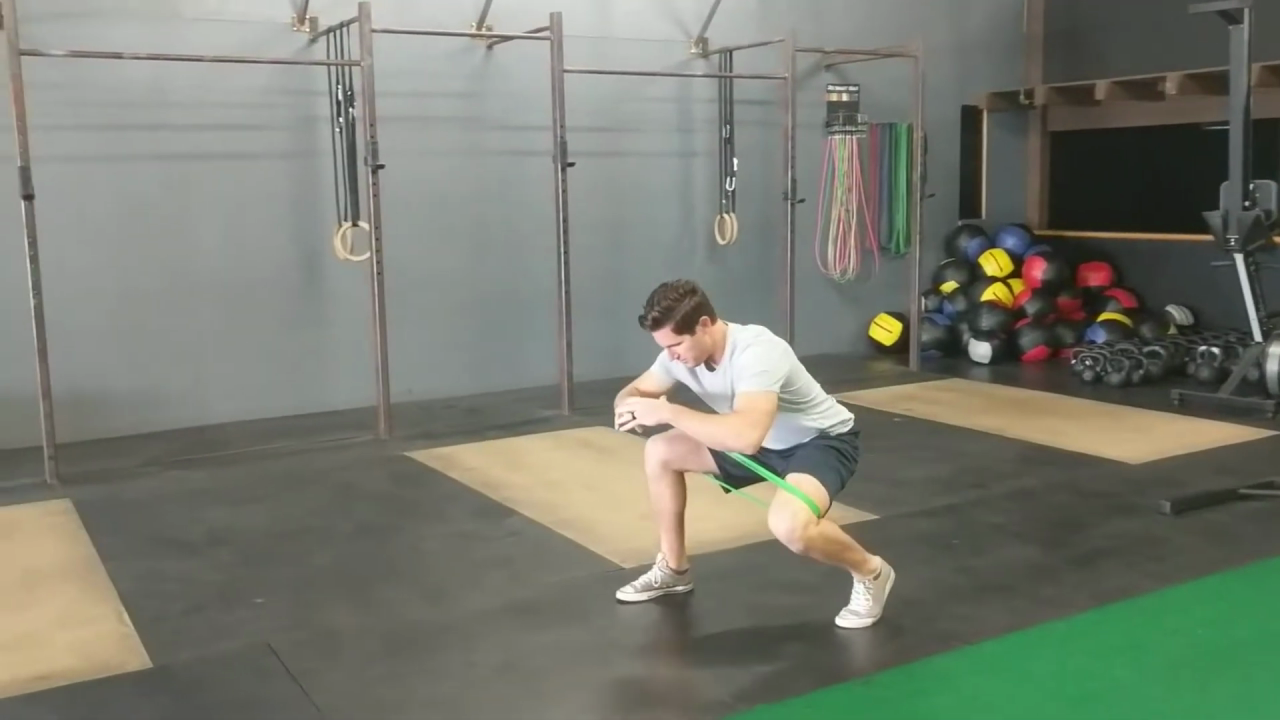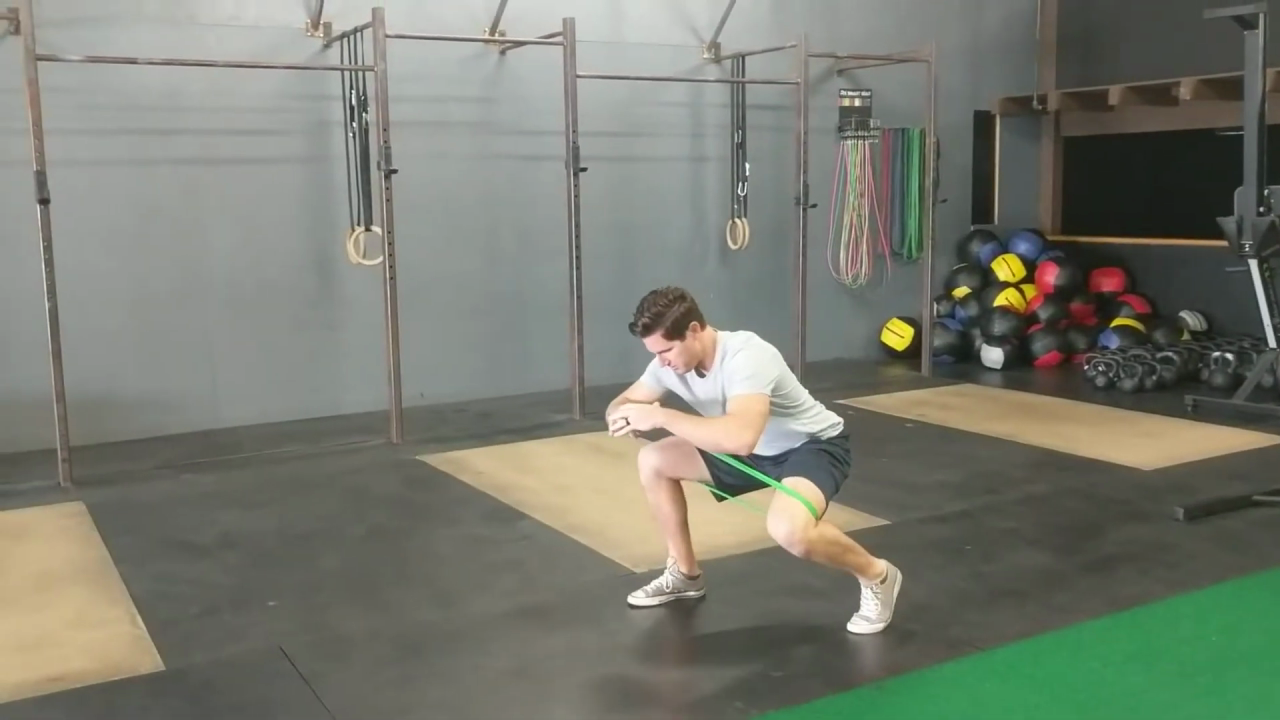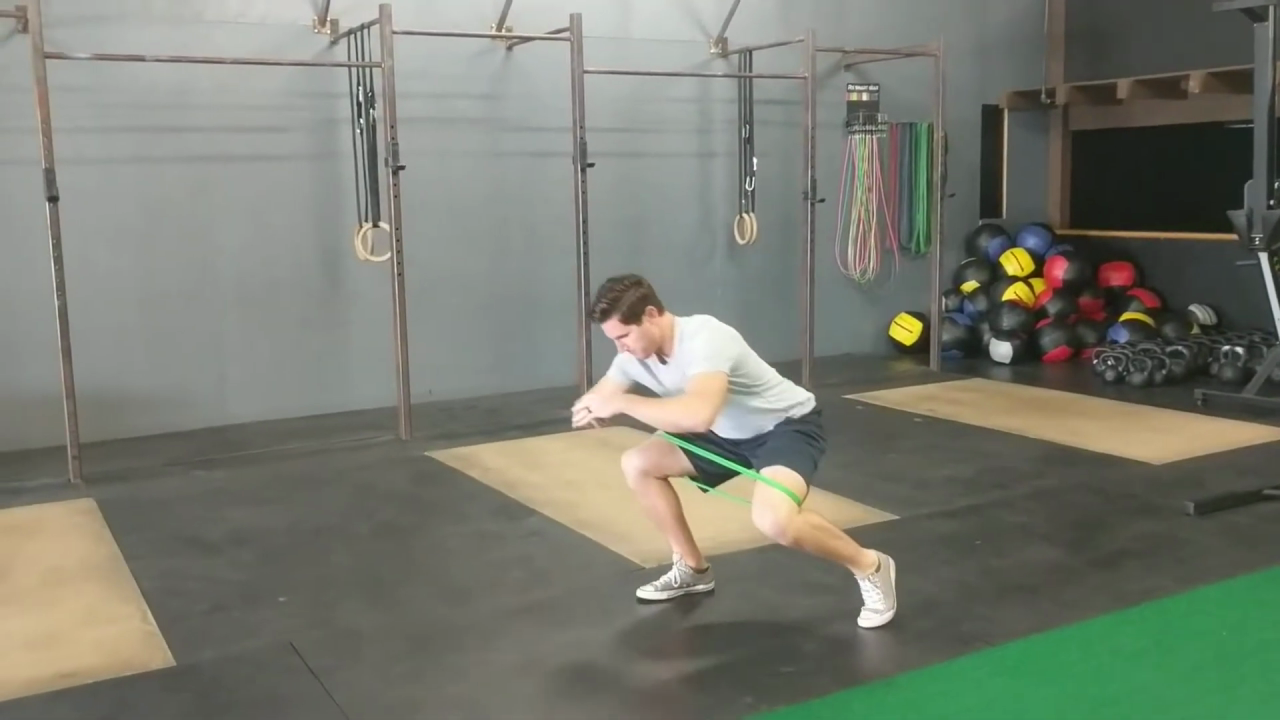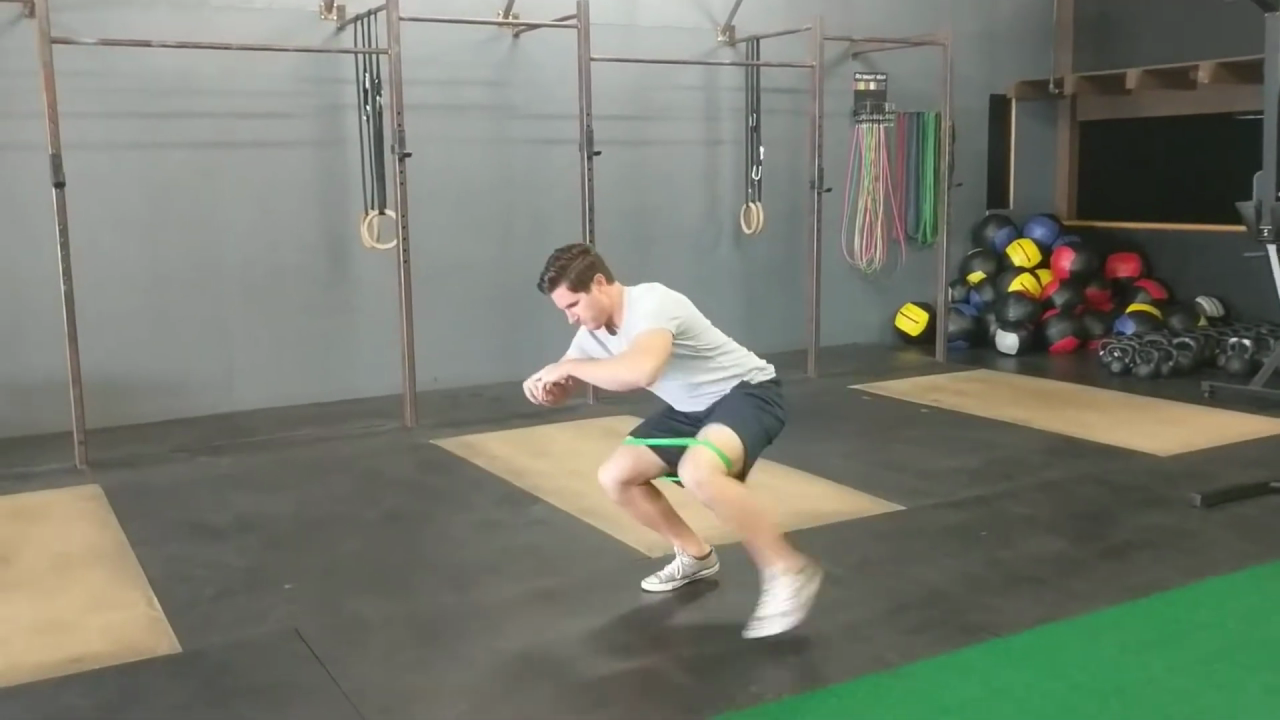
dt=0.5s
person 1, frame 1
left shoulder: (757, 353)
right shoulder: (683, 350)
left elbow: (746, 437)
right elbow: (634, 391)
left wrist: (668, 412)
right wrist: (630, 407)
left hip: (823, 440)
right hip: (765, 441)
left knee: (788, 525)
right knee: (660, 451)
left ankle: (870, 574)
right ankle: (673, 568)
person 1, frame 2
left shoulder: (747, 357)
right shoulder: (670, 361)
left elbow: (741, 437)
right elbow: (622, 402)
left wrist: (661, 416)
right wrist: (622, 417)
left hip: (814, 445)
right hip: (757, 450)
left knee: (788, 528)
right knee: (652, 461)
left ankle: (877, 577)
right ankle: (684, 573)
person 1, frame 3
left shoulder: (705, 340)
right shoulder: (636, 353)
left elbow: (698, 416)
right elbow: (597, 398)
left wrist: (622, 403)
right wrist: (591, 410)
left hip: (789, 425)
right hip: (730, 433)
left knee: (773, 519)
right knee: (637, 464)
left ankle: (870, 567)
right ankle: (691, 567)
person 1, frame 4
left shoulder: (653, 304)
right shoulder: (592, 332)
left elbow: (641, 371)
right elbow: (561, 385)
left wrist: (573, 368)
right wrist: (549, 385)
left hip: (749, 393)
right hip: (691, 409)
left knee: (698, 474)
right knee: (615, 477)
left ankle: (788, 571)
right ankle: (696, 555)
